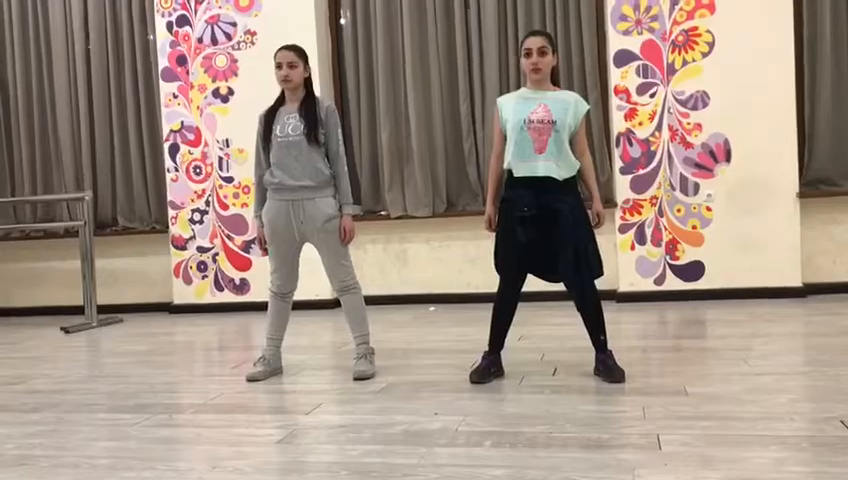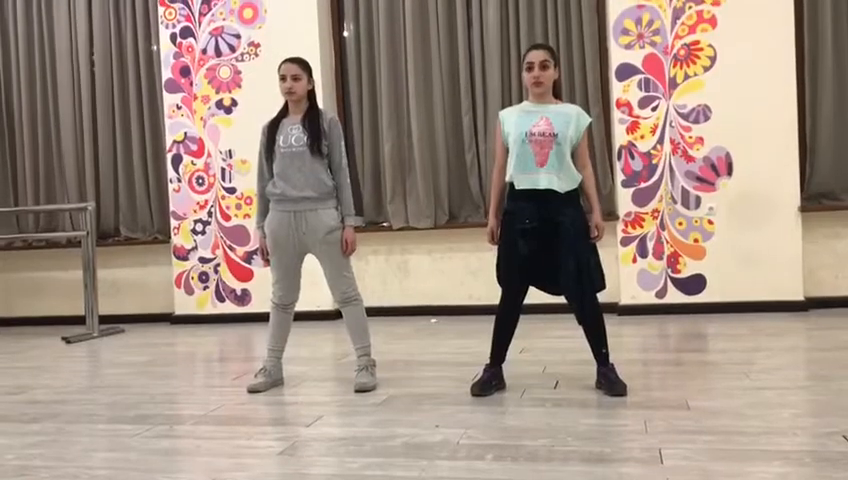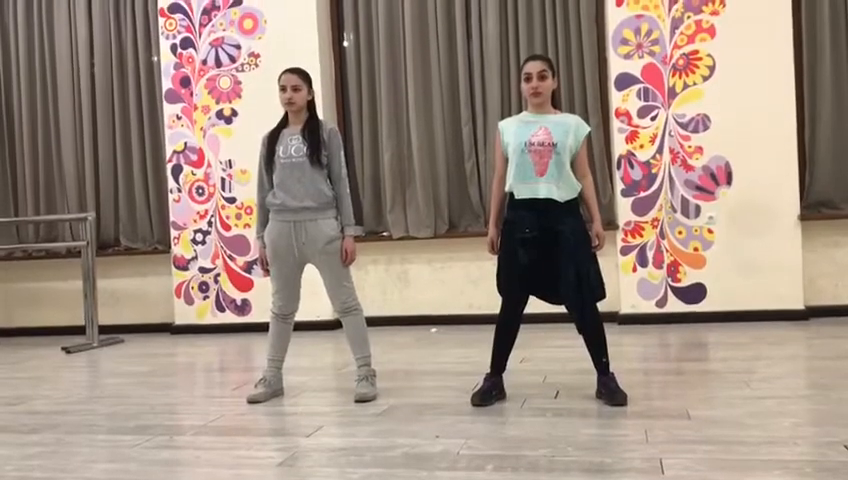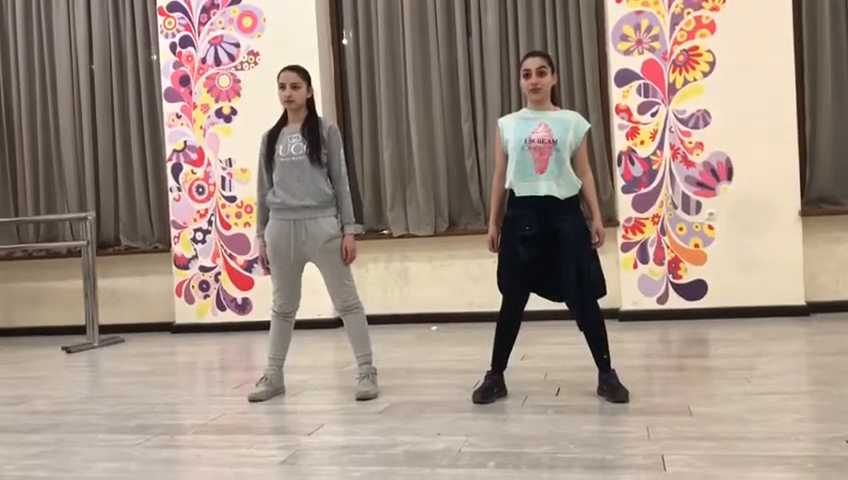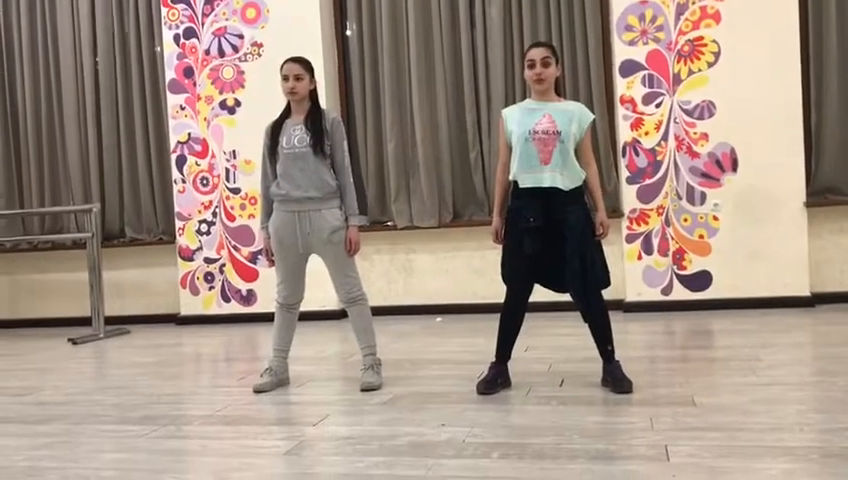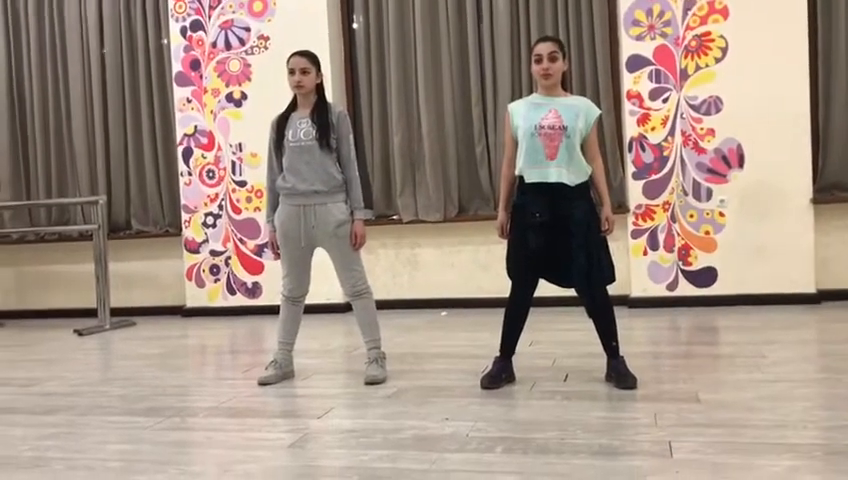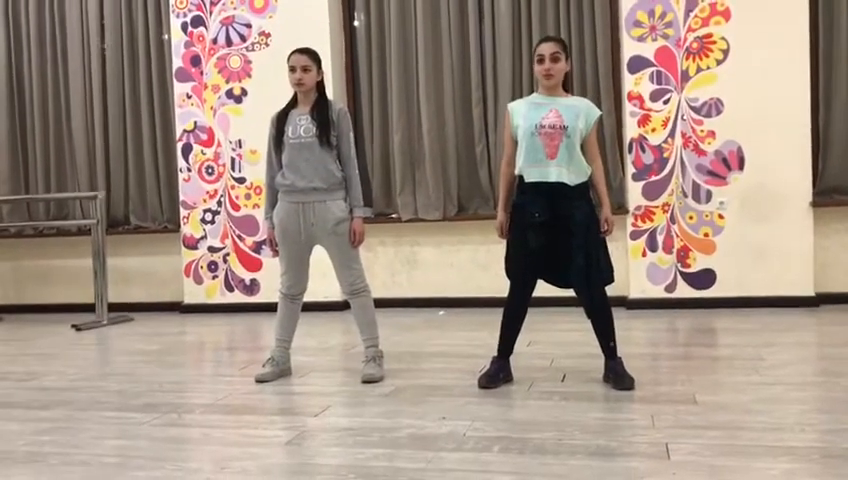
dt=0.4s
person 1, frame 1
left shoulder: (571, 102)
right shoulder: (506, 104)
left elbow: (582, 154)
right elbow: (498, 157)
left wrist: (596, 198)
right wrist: (490, 202)
left hip: (562, 194)
right hip: (520, 195)
left knee: (581, 279)
right knee: (510, 280)
left ankle: (603, 355)
right ankle: (492, 357)
person 1, frame 2
left shoulder: (574, 116)
right shoulder: (508, 117)
left elbow: (584, 167)
right elbow: (500, 170)
left wrist: (596, 211)
right wrist: (493, 214)
left hip: (565, 207)
right hip: (522, 208)
left knee: (583, 292)
right knee: (512, 293)
left ankle: (604, 369)
right ankle: (494, 370)
person 1, frame 3
left shoulder: (573, 125)
right shoulder: (507, 127)
left elbow: (584, 176)
right elbow: (500, 180)
left wrist: (596, 220)
right wrist: (493, 224)
left hip: (564, 216)
right hip: (521, 217)
left knee: (583, 301)
right knee: (512, 302)
left ankle: (605, 377)
right ankle: (494, 379)
person 1, frame 4
left shoulder: (572, 122)
right shoulder: (507, 125)
left elbow: (584, 173)
right elbow: (500, 176)
left wrist: (596, 217)
right wrist: (493, 222)
left hip: (564, 213)
right hip: (522, 214)
left knee: (584, 298)
right knee: (513, 300)
left ankle: (606, 374)
right ankle: (495, 377)
person 1, frame 5
left shoulder: (576, 113)
right shoulder: (510, 116)
left elbow: (588, 165)
right elbow: (504, 168)
left wrist: (600, 209)
right wrist: (497, 214)
left hip: (569, 204)
right hip: (526, 206)
left knee: (588, 289)
right knee: (517, 291)
left ankle: (610, 365)
right ankle: (499, 367)
person 1, frame 6
left shoulder: (583, 108)
right shoulder: (517, 110)
left elbow: (594, 160)
right elbow: (509, 163)
left wrist: (606, 204)
right wrist: (503, 208)
left hip: (575, 200)
right hip: (532, 201)
left knee: (593, 285)
right knee: (521, 286)
left ankle: (615, 361)
right ankle: (503, 362)
person 1, frame 7
left shoulder: (583, 109)
right shoulder: (517, 110)
left elbow: (594, 161)
right elbow: (509, 163)
left wrist: (605, 205)
right wrist: (502, 208)
left hip: (574, 200)
right hip: (531, 200)
left knee: (591, 285)
right knee: (520, 285)
left ankle: (612, 362)
right ankle: (501, 361)
person 2, frame 1
left shoulder: (323, 111)
right shoulder: (268, 117)
left elbow: (339, 161)
right elbow: (261, 169)
left wrist: (347, 210)
right wrist: (258, 217)
left hip: (320, 204)
right hip: (279, 208)
left knee: (344, 280)
right knee: (281, 286)
left ankle: (364, 351)
right ankle: (271, 355)
person 2, frame 2
left shoulder: (327, 123)
right shoulder: (271, 129)
left elbow: (341, 173)
right elbow: (264, 180)
left wrist: (349, 221)
right wrist: (261, 228)
left hip: (322, 215)
right hip: (282, 218)
left knee: (346, 292)
right knee: (282, 297)
left ankle: (365, 363)
right ankle: (272, 366)
person 2, frame 3
left shoulder: (326, 133)
right shoulder: (271, 139)
left elbow: (341, 183)
right elbow: (264, 191)
left wrist: (349, 231)
right wrist: (261, 238)
left hip: (321, 225)
right hip: (281, 229)
left knee: (346, 302)
right knee: (282, 307)
left ankle: (365, 373)
right ankle: (272, 376)
person 2, frame 4
left shoulder: (326, 131)
right shoulder: (271, 138)
left elbow: (340, 181)
right elbow: (264, 189)
left wrist: (349, 229)
right wrist: (261, 236)
left hip: (322, 224)
right hip: (281, 227)
left knee: (346, 300)
right knee: (283, 306)
left ankle: (366, 371)
right ankle: (273, 375)
person 2, frame 5
left shoulder: (329, 122)
right shoulder: (274, 130)
left elbow: (345, 173)
right elbow: (267, 181)
left wrist: (353, 221)
right wrist: (265, 228)
left hip: (325, 215)
right hip: (285, 218)
left knee: (351, 291)
right knee: (287, 297)
left ankle: (371, 362)
right ankle: (278, 366)
person 2, frame 6
left shoulder: (335, 116)
right shoulder: (280, 123)
left elbow: (350, 166)
right elbow: (273, 174)
left wrist: (359, 214)
right wrist: (271, 222)
left hip: (331, 209)
right hip: (291, 212)
left knee: (355, 285)
right knee: (292, 290)
left ankle: (375, 355)
right ankle: (283, 359)
person 2, frame 7
left shoulder: (336, 113)
right shoulder: (280, 120)
left elbow: (351, 164)
right elbow: (272, 171)
left wrist: (358, 212)
right wrist: (269, 218)
left hip: (330, 207)
right hip: (290, 209)
left knee: (354, 283)
right knee: (290, 287)
left ankle: (373, 354)
right ankle: (280, 356)
